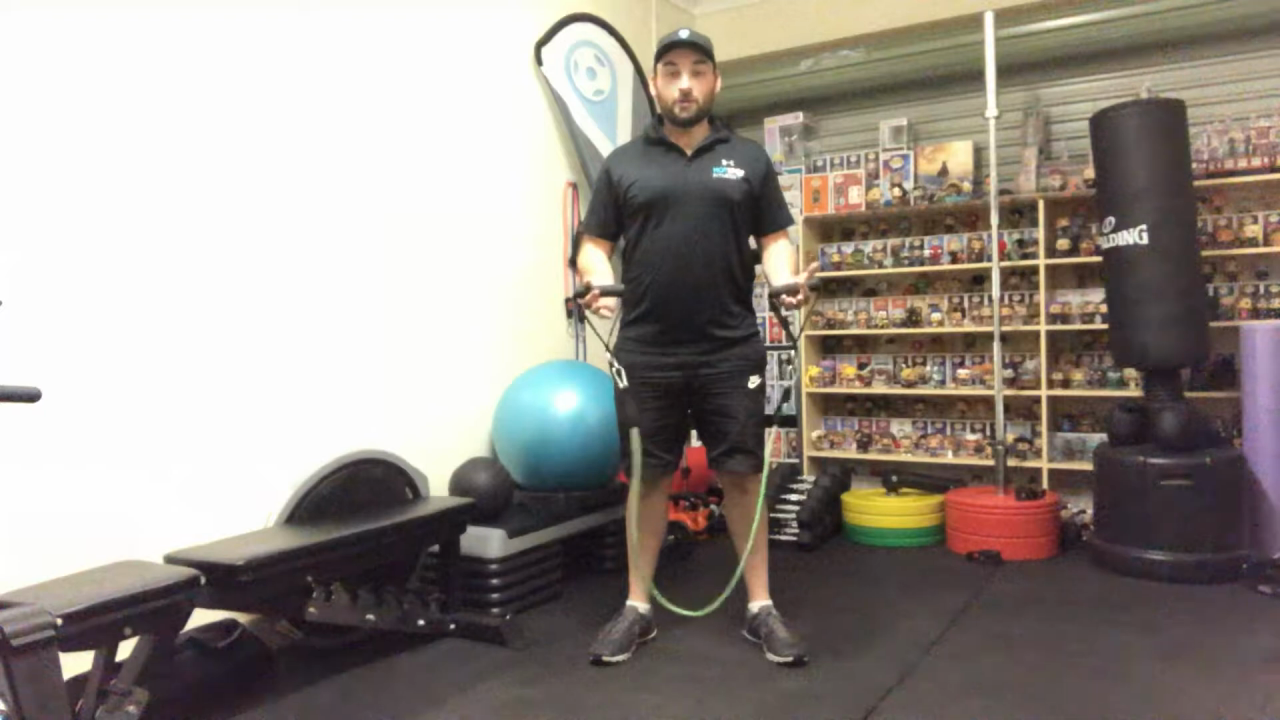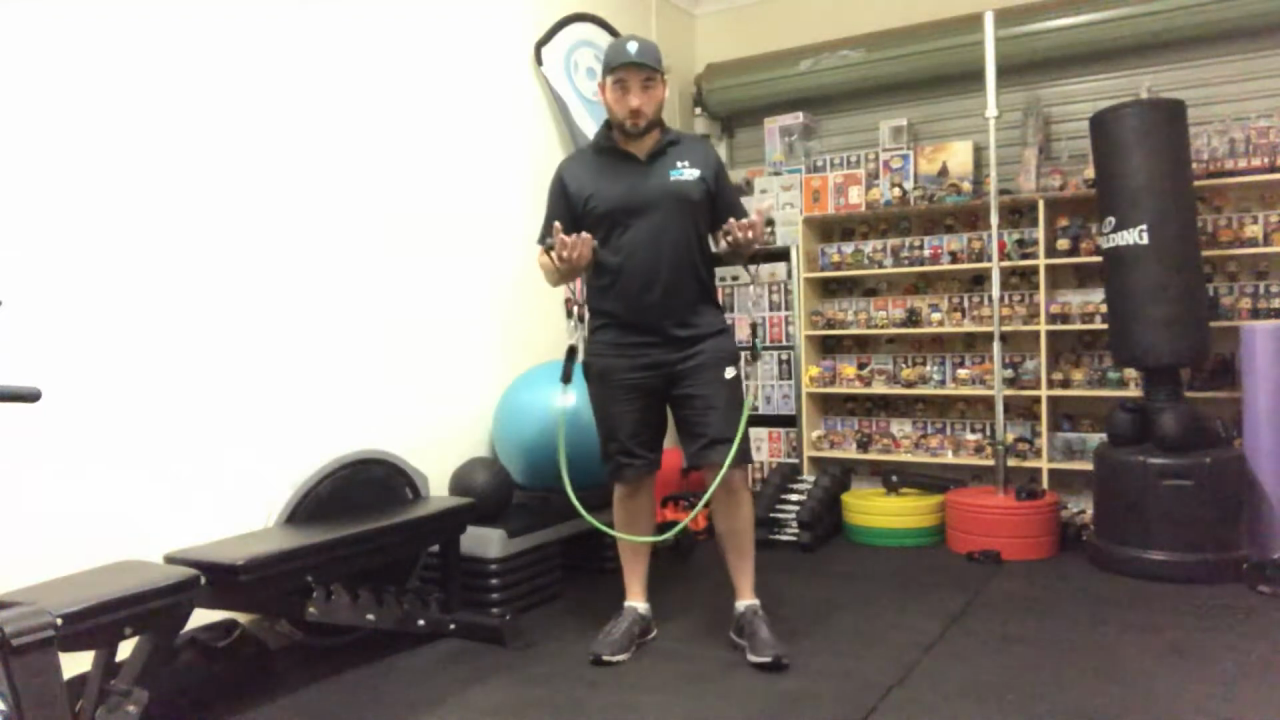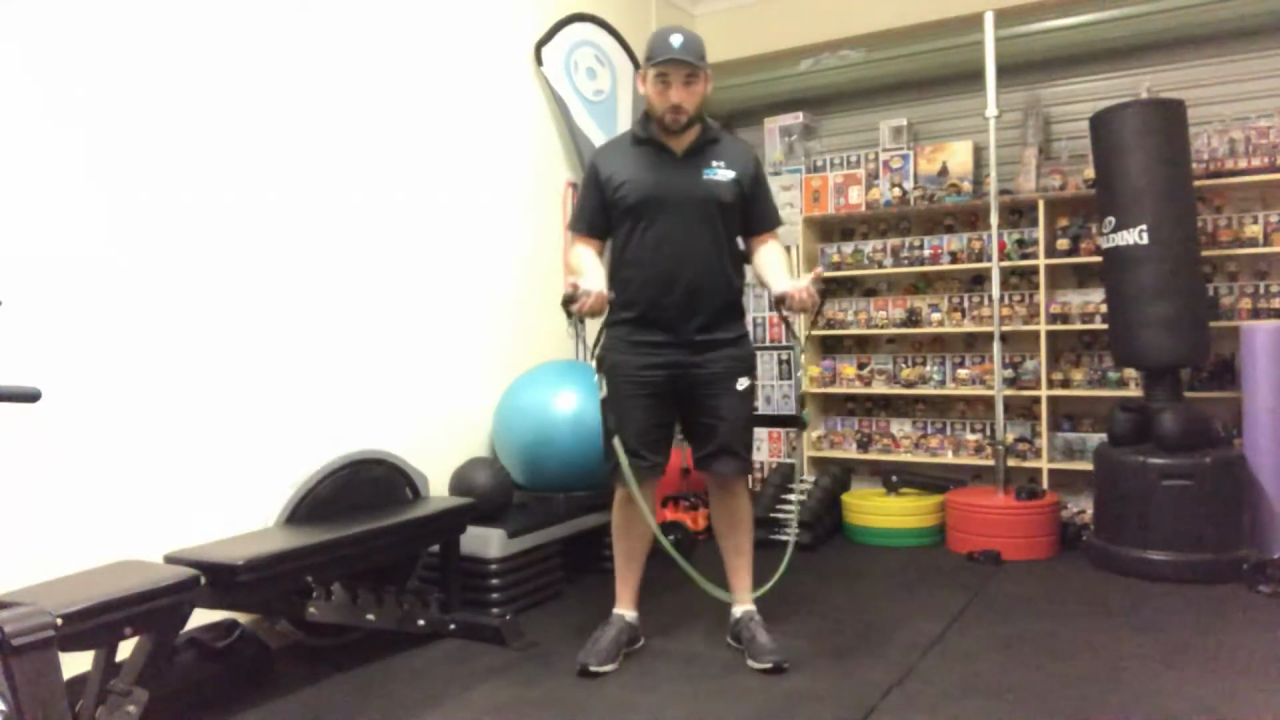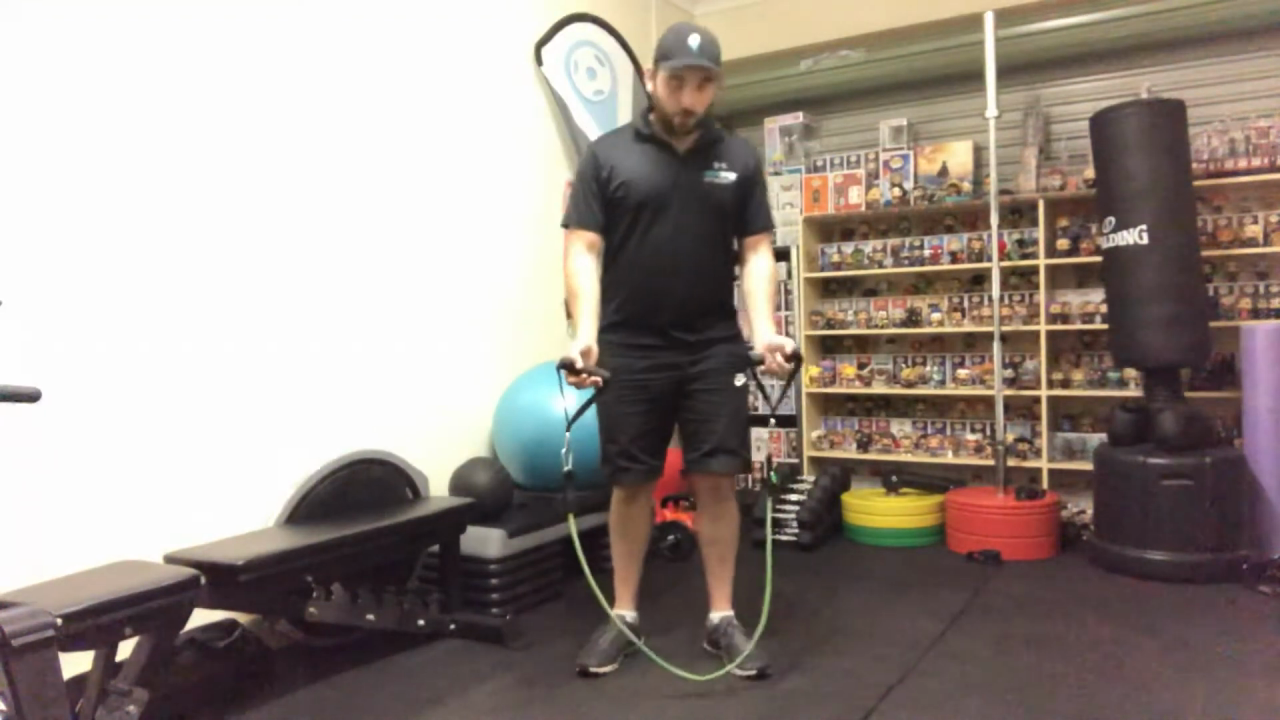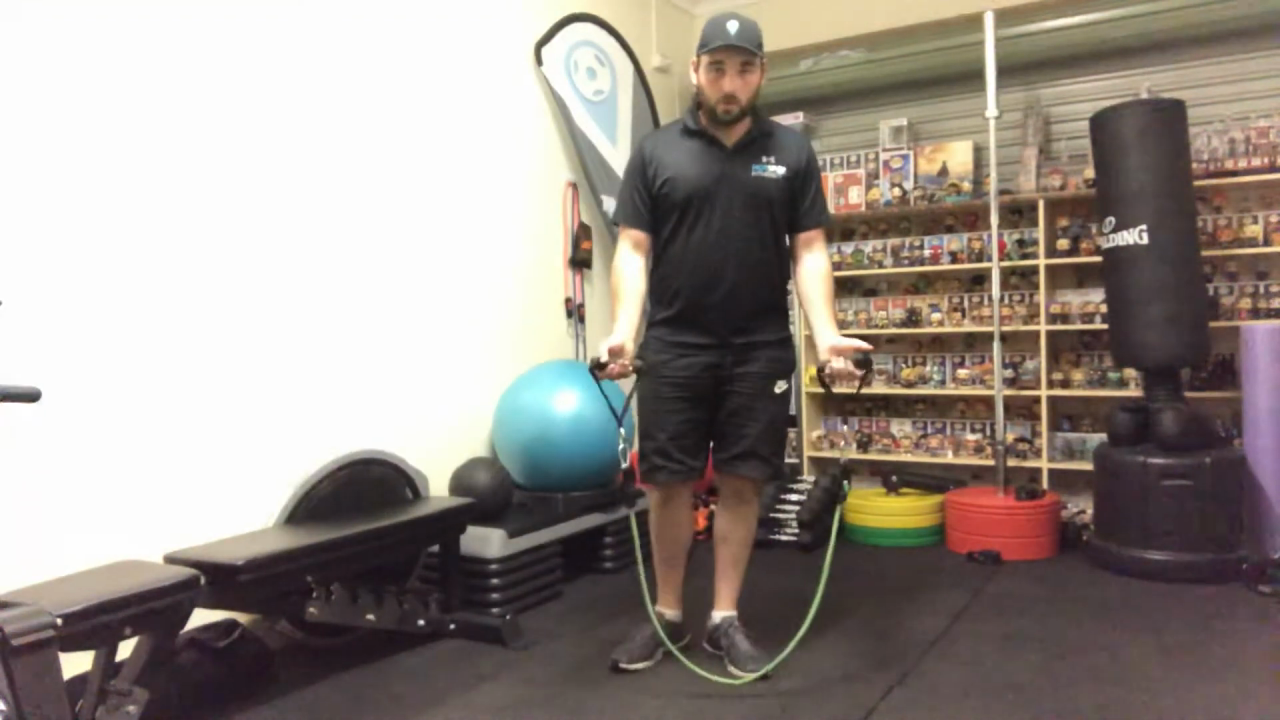
dt=1s
person 1, frame 1
left shoulder: (748, 159)
right shoulder: (624, 163)
left elbow: (774, 238)
right elbow: (594, 244)
left wrist: (786, 280)
right wrist: (598, 284)
left hip: (730, 349)
right hip: (646, 350)
left knee: (742, 474)
right knee: (647, 476)
left ankle: (760, 608)
right ankle: (638, 608)
person 1, frame 2
left shoulder: (699, 157)
right shoulder: (576, 172)
left elbow: (732, 233)
right elbow: (550, 264)
left wrist: (747, 236)
right wrist: (563, 260)
left hip: (701, 340)
right hip: (619, 351)
left knee: (726, 468)
right knee: (631, 476)
left ankle: (747, 607)
right ankle: (636, 608)
person 1, frame 3
left shoulder: (737, 158)
right shoulder: (610, 160)
left elbow: (764, 241)
right elbow: (584, 244)
left wrist: (785, 283)
right wrist: (589, 283)
left hip: (720, 346)
right hip: (634, 347)
left knee: (728, 476)
right knee: (634, 480)
left ankle: (744, 613)
right ankle: (624, 616)
person 1, frame 4
left shoulder: (739, 158)
right shoulder: (608, 155)
left elbow: (756, 251)
right elbow: (583, 250)
left wrist: (764, 330)
right wrist: (585, 333)
left hip: (714, 349)
right hip: (631, 351)
left knee: (716, 481)
right knee: (631, 483)
left ankle: (722, 619)
right ankle: (623, 617)
person 1, frame 5
left shoulder: (791, 151)
right shoulder: (656, 152)
left elbow: (809, 251)
right elbow: (633, 250)
left wrist: (826, 334)
right wrist: (622, 330)
left hip: (760, 349)
right hip: (674, 347)
left knee: (740, 484)
right knee: (669, 484)
left ankle: (724, 620)
right ankle: (667, 615)
